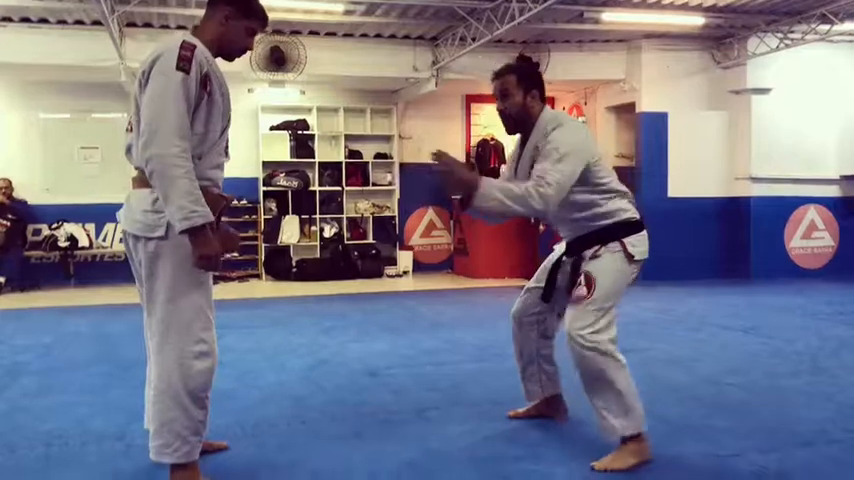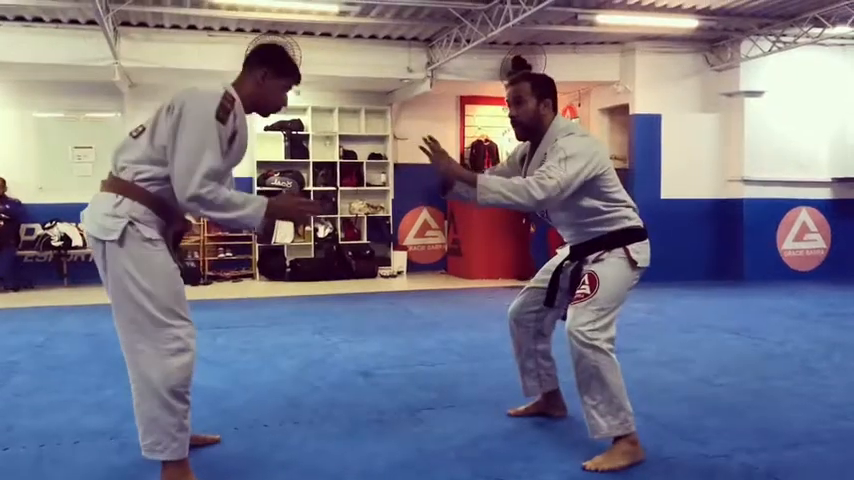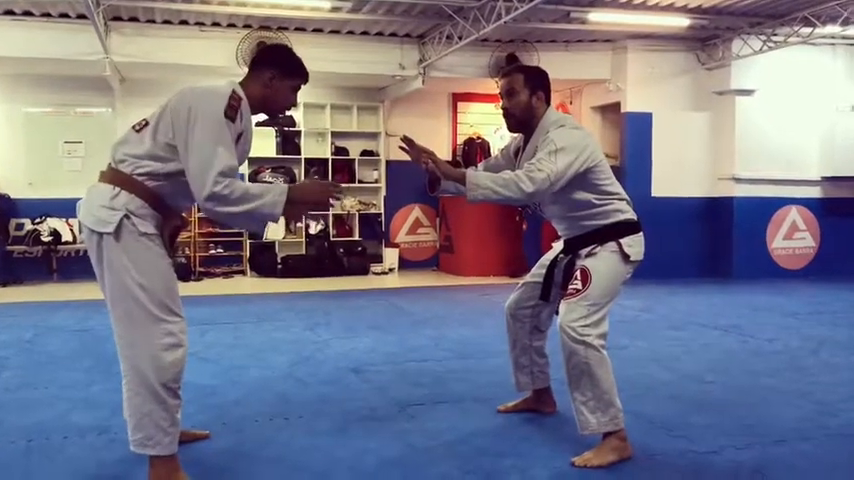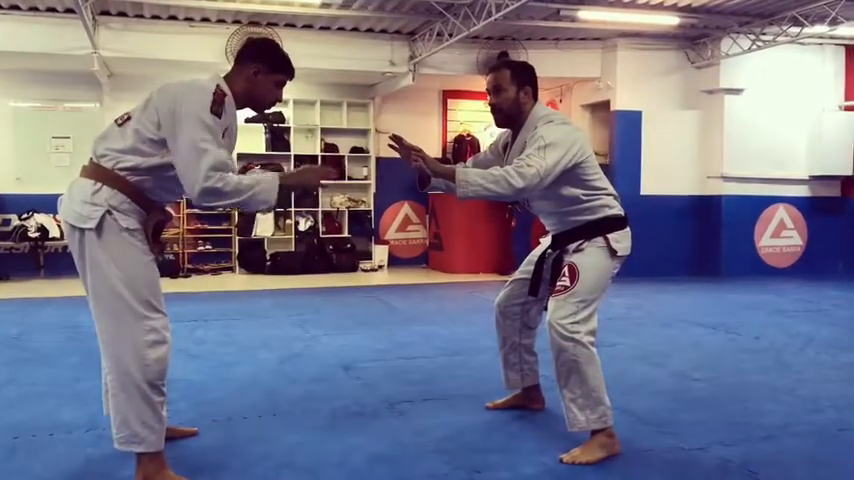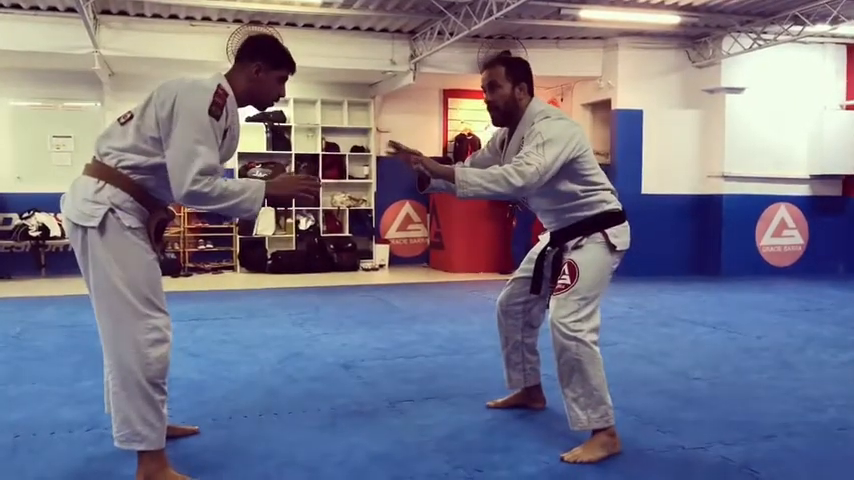
dt=0.7s
person 1, frame 1
left shoulder: (197, 66)
right shoulder: (182, 57)
right elbow: (164, 151)
left wrist: (208, 219)
right wrist: (198, 227)
left hip: (172, 215)
right hip: (167, 217)
left knee: (173, 336)
right knee: (188, 343)
left ankle: (177, 435)
person 1, frame 2
left shoulder: (228, 116)
right shoulder: (211, 105)
left elbow: (207, 191)
right elbow: (197, 191)
left wrist: (268, 210)
right wrist: (268, 208)
left hip: (137, 221)
right hip: (125, 220)
left knee: (158, 337)
right knee: (166, 342)
left ankle: (168, 432)
person 1, frame 3
left shoulder: (231, 113)
right shoulder: (217, 104)
left elbow: (215, 191)
right elbow: (215, 191)
left wrist: (281, 203)
right wrist: (289, 196)
left hip: (132, 213)
right hip: (122, 213)
left knee: (150, 332)
right knee: (158, 337)
left ankle: (157, 425)
person 1, frame 4
left shoulder: (215, 106)
right shoulder: (200, 99)
left elbow: (204, 181)
right elbow: (207, 184)
right wrist: (285, 181)
left hip: (116, 209)
right hip: (103, 208)
left knee: (131, 328)
right knee: (141, 333)
left ankle: (142, 422)
person 1, frame 5
left shoulder: (219, 105)
right shoulder: (203, 97)
left elbow: (188, 182)
right elbow: (194, 186)
left wrist: (265, 191)
right wrist: (269, 189)
left hip: (120, 208)
right hip: (106, 208)
left knee: (132, 327)
right knee: (142, 332)
left ankle: (144, 421)
person 2, frame 1
left shoulder: (565, 136)
right shoulder: (526, 144)
left elbow: (539, 199)
right elbow: (509, 200)
left wrist: (473, 184)
right wrist: (470, 190)
left hip: (613, 243)
right hip: (578, 246)
left knee: (586, 333)
right knee: (528, 315)
left ankle: (634, 440)
right ankle: (549, 399)
person 2, frame 2
left shoulder: (575, 145)
right shoulder: (529, 151)
left elbow: (536, 191)
right elbow: (500, 184)
left wrist: (467, 178)
right wrist: (453, 177)
left hip: (617, 249)
right hip: (579, 249)
left knee: (585, 331)
right knee: (525, 314)
left ankle: (626, 440)
right ankle: (549, 397)
person 2, frame 3
left shoulder: (566, 137)
right shoulder: (523, 143)
left elbow: (528, 184)
right elbow: (486, 175)
left wrist: (453, 174)
right wrist: (437, 172)
left hip: (610, 242)
right hip: (573, 242)
left knee: (577, 327)
right knee: (522, 310)
left ankle: (615, 437)
right ankle: (540, 393)
person 2, frame 4
left shoulder: (555, 133)
right shoulder: (513, 138)
left elbow: (519, 180)
right elbow: (473, 170)
left wrist: (443, 171)
right wrist: (427, 169)
left hip: (597, 238)
right hip: (561, 238)
left knee: (566, 324)
right knee: (512, 307)
left ankle: (602, 434)
right ankle: (529, 390)
person 2, frame 5
left shoulder: (552, 128)
right shoulder: (508, 134)
left elbow: (519, 180)
right elbow: (471, 171)
left wrist: (440, 171)
right wrist: (426, 170)
left hip: (596, 234)
right hip: (560, 235)
left knee: (569, 323)
right knee: (513, 306)
left ankle: (604, 433)
right ankle: (529, 389)
